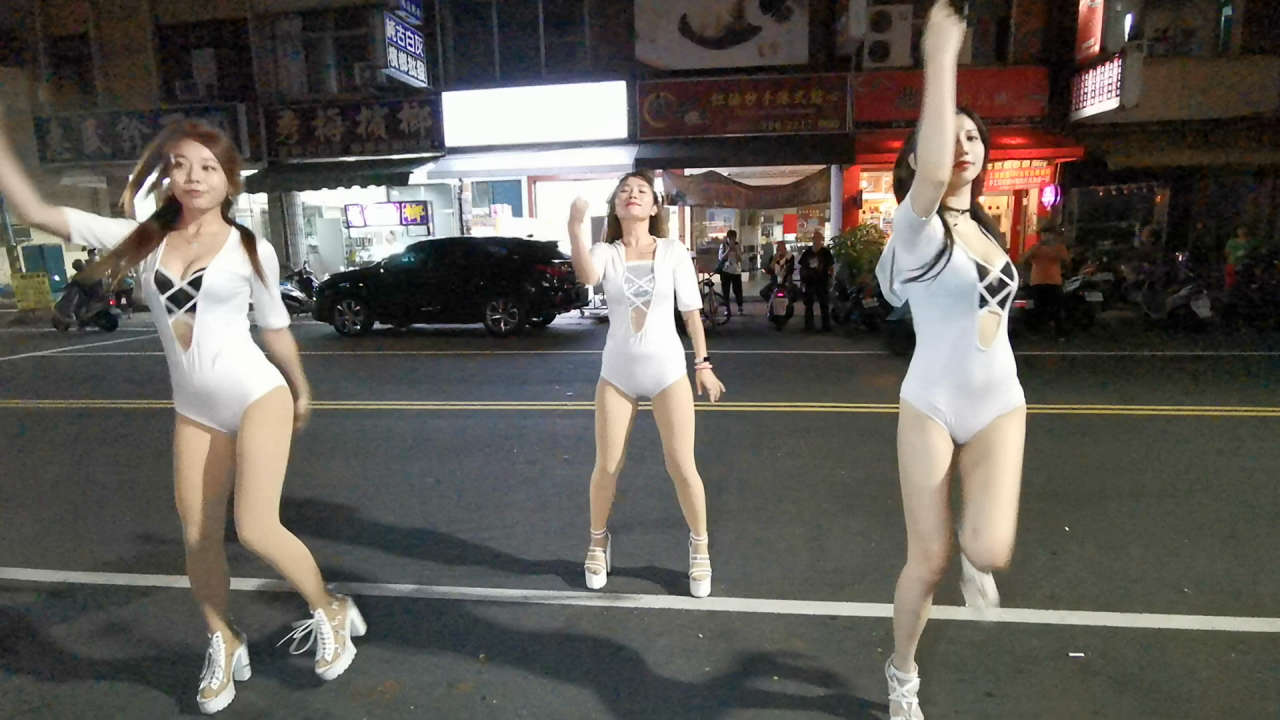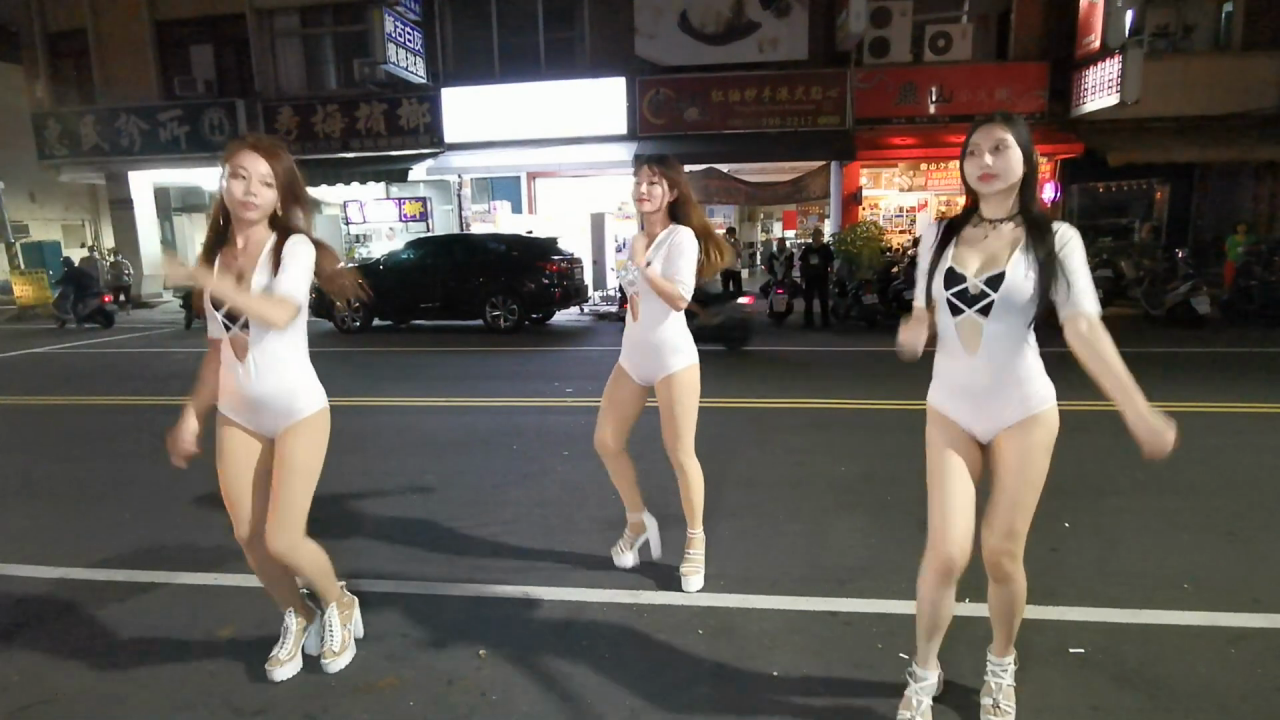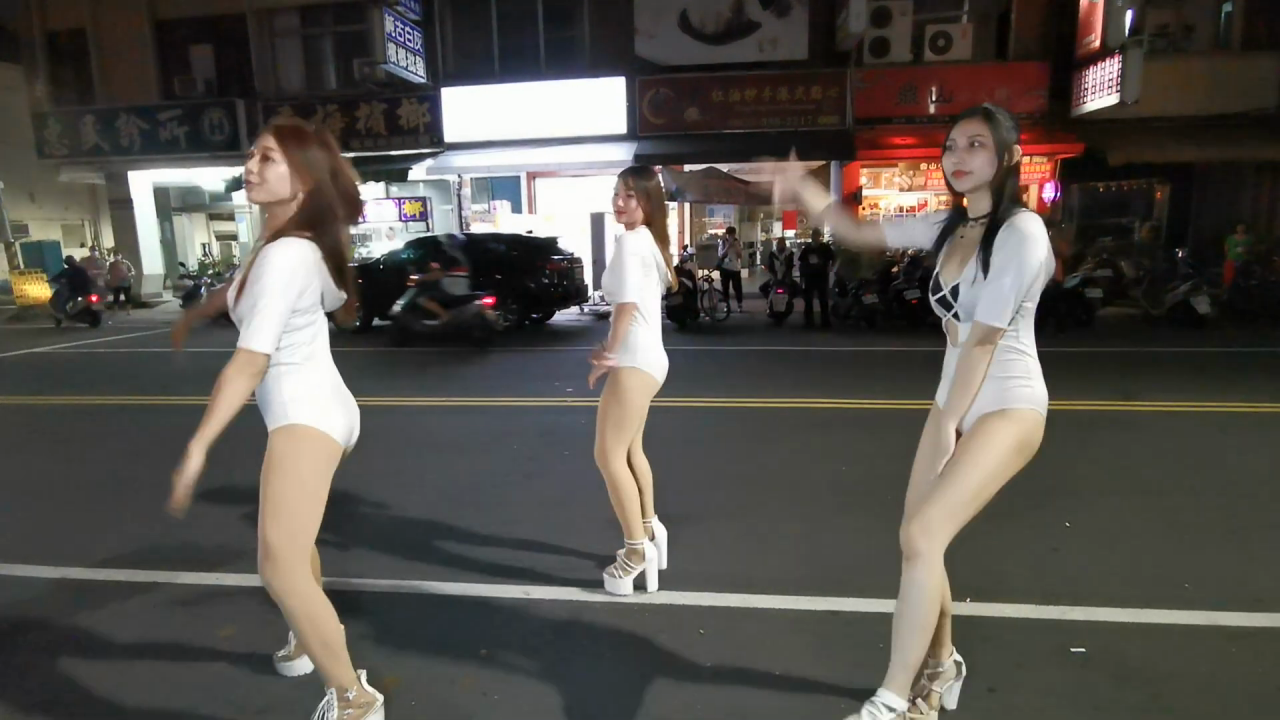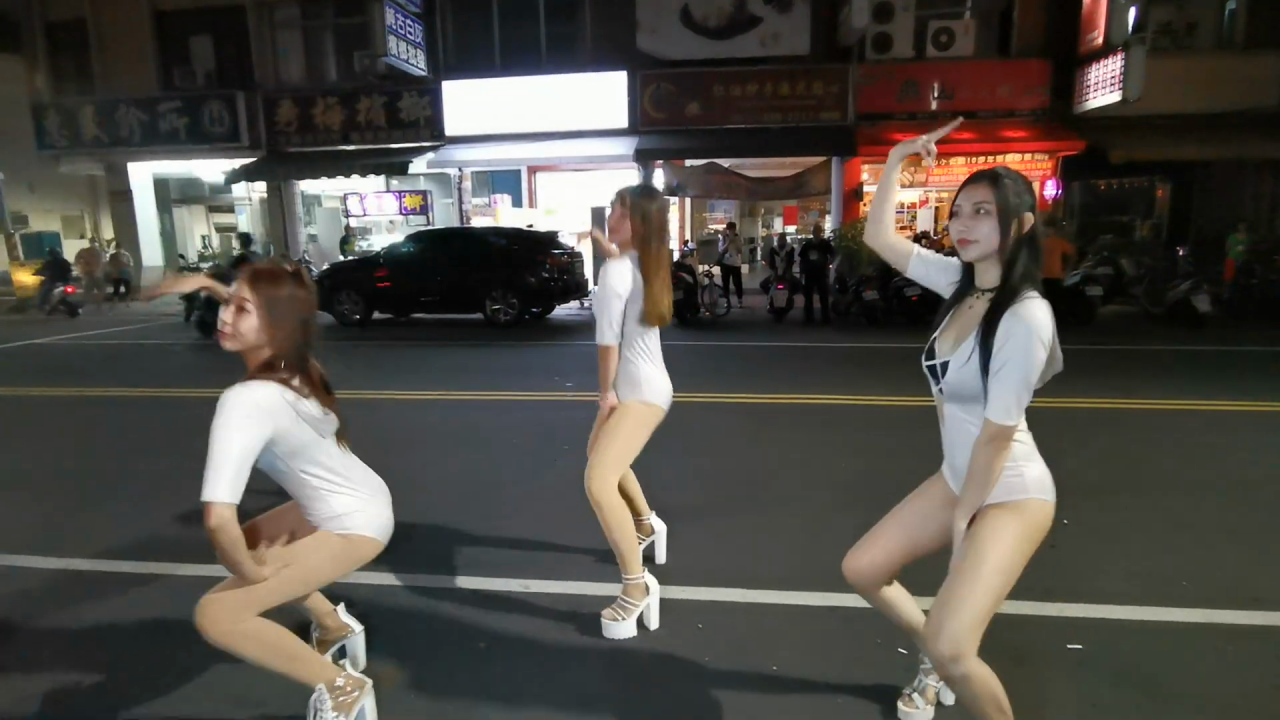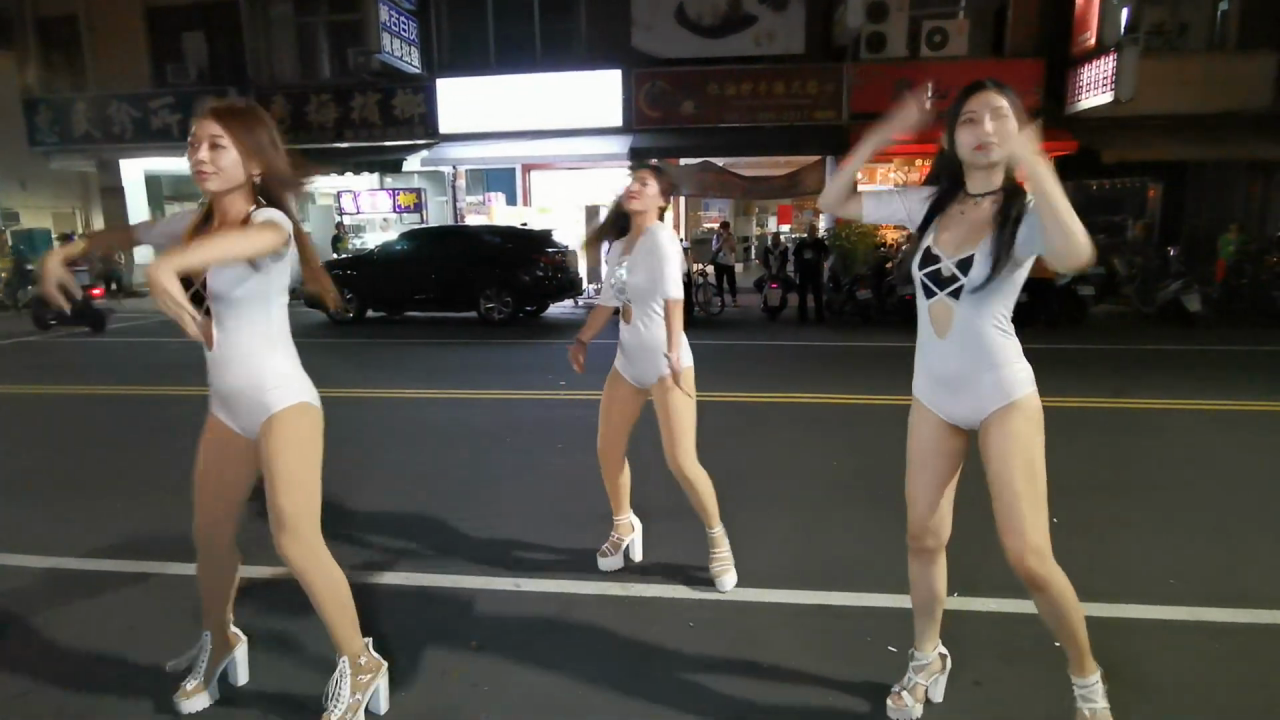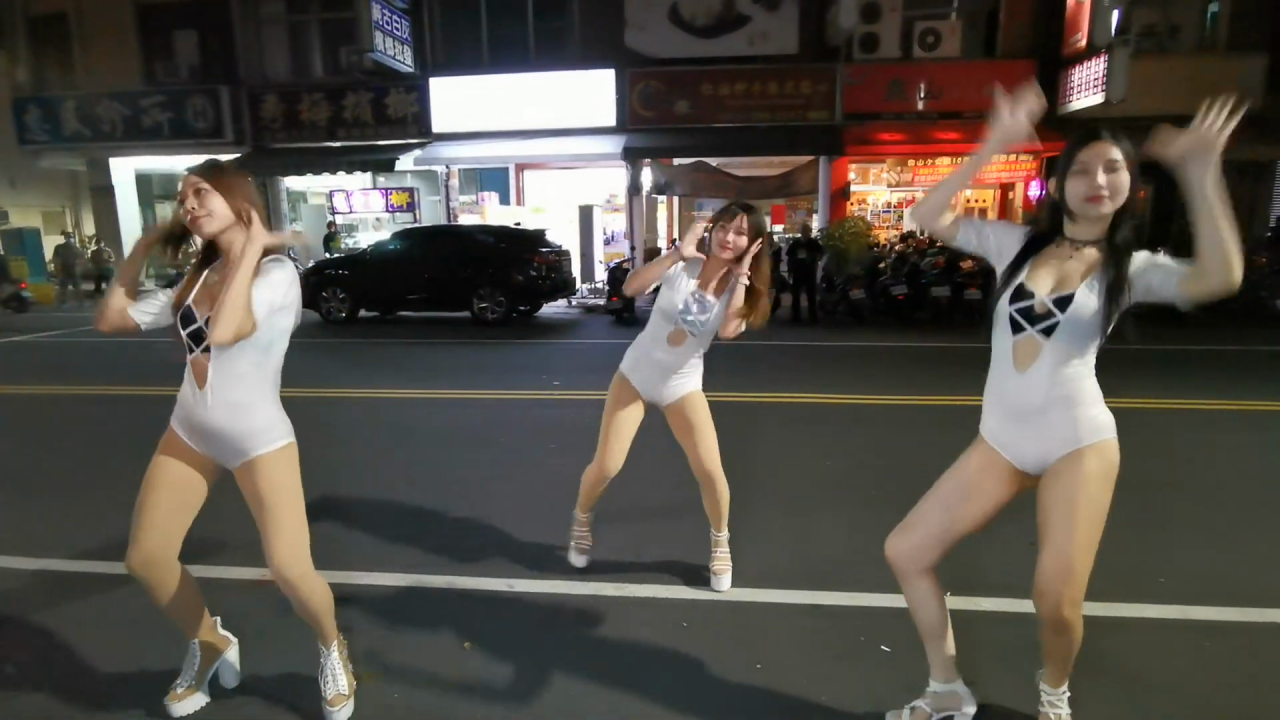
dt=0.7s
person 1, frame 1
left shoulder: (986, 230)
right shoulder: (920, 224)
right elbow: (931, 169)
left hip: (999, 408)
right hip: (930, 410)
left knee: (991, 553)
right knee: (930, 559)
left ankle: (974, 564)
person 1, frame 2
left shoulder: (1055, 240)
right shoulder: (941, 234)
left elbow: (1086, 331)
right elbow: (920, 323)
left wrist: (1137, 410)
right wrist: (912, 332)
left hip: (1024, 412)
right hip: (950, 412)
left knee: (1002, 555)
right knee: (945, 550)
left ankle: (1000, 667)
person 1, frame 3
left shoulder: (1021, 231)
right shoulder: (950, 226)
left elbow: (985, 337)
right elbow: (860, 231)
left wrist: (949, 427)
right wrist: (808, 194)
left hip: (1009, 408)
right hip: (955, 404)
left knee: (923, 537)
right knee: (916, 541)
right ankle: (940, 662)
person 1, frame 4
left shoulder: (1024, 315)
right shoulder: (961, 280)
left elbow: (999, 431)
right elbow: (881, 241)
left wrist: (965, 515)
right wrist: (895, 160)
left hip: (1012, 497)
right hip: (958, 482)
left knee: (951, 646)
right knee: (861, 569)
right ankle: (935, 664)
person 1, frame 5
left shoulder: (1031, 209)
right shoulder: (929, 204)
left elbow: (1074, 257)
right elbow: (836, 200)
left wrist: (1034, 163)
right wrist: (878, 137)
left hip: (1003, 399)
right hip: (933, 397)
left knee: (1028, 560)
right knee: (925, 538)
right ankle: (928, 661)
person 1, frame 6
left shoulder: (1133, 270)
right shoulder: (1017, 243)
left elbow: (1221, 278)
right elbow: (929, 217)
left wrist: (1200, 171)
right wrist: (993, 144)
left hip: (1080, 444)
right hip: (1000, 442)
left knee: (1058, 605)
right knee: (904, 553)
person 2, frame 1
left shoulder: (251, 251)
right shoulder: (140, 240)
left elbow: (277, 333)
left wrist: (301, 390)
left hip: (258, 398)
right hip: (195, 415)
left knee: (256, 530)
right knee: (198, 543)
left ankle: (329, 611)
right ankle: (225, 648)
person 2, frame 2
left shoulder: (292, 250)
right shoulder: (214, 257)
left elbow: (275, 314)
right elbow: (218, 347)
left wrist: (196, 280)
right wrist: (191, 414)
left hip: (299, 411)
right hip: (237, 415)
left knee: (282, 539)
right knee: (249, 537)
left ankle: (338, 603)
right ankle: (300, 620)
person 2, frame 3
left shoulder: (284, 255)
right shoulder: (296, 240)
left elbow: (251, 359)
left wrist: (196, 449)
right wrist: (209, 304)
left hip: (306, 419)
right hip: (315, 411)
left knee: (283, 572)
right knee: (286, 543)
right ankle: (316, 635)
person 2, frame 4
left shoulder: (246, 401)
right shoulder: (289, 367)
left elbow: (219, 515)
right elbow: (277, 310)
left wrist: (247, 568)
right wrist: (208, 284)
left hip: (355, 525)
right hip: (353, 504)
left knee: (216, 615)
right knee: (239, 552)
right ankle: (337, 628)
person 2, frame 5
left shoulder: (269, 220)
right shoulder: (194, 223)
left elbow: (267, 240)
right elbow: (124, 236)
left wrist: (171, 264)
right wrist: (61, 256)
left hip: (285, 402)
right hip: (227, 408)
left knee: (297, 544)
right knee: (212, 537)
left ankle: (361, 666)
right ankle: (220, 645)
person 2, frame 6
left shoulder: (277, 272)
right shoulder: (196, 280)
left elbow: (225, 333)
right elbow: (112, 319)
left wrist: (248, 250)
right wrist: (138, 252)
left hip: (263, 442)
right hip: (189, 437)
left knee: (291, 568)
right knee: (146, 558)
left ankle: (333, 650)
right ankle: (209, 645)
person 3, frame 1
left shoulder: (673, 251)
right shoulder: (605, 253)
left elbow: (691, 310)
right elbow: (586, 278)
left wrist: (703, 363)
right wrist: (576, 230)
left hip: (667, 369)
right hip: (617, 370)
left knee: (682, 466)
right knee: (607, 466)
left ankle: (699, 546)
right ankle: (598, 541)
person 3, frame 2
left shoulder: (682, 237)
right shoulder: (636, 238)
left elbow: (680, 298)
left wrist: (644, 266)
left hip: (673, 359)
right hip: (632, 355)
left knee: (681, 456)
right knee: (605, 441)
left ankle: (695, 542)
right ankle: (638, 520)
person 3, frame 3
left shoulder: (631, 241)
right shoulder: (650, 242)
left elbow: (629, 303)
left wrist: (605, 354)
right wrist: (613, 351)
left hip: (633, 362)
right hip: (648, 359)
left knee: (607, 456)
right knee: (628, 451)
left ankle: (637, 549)
right ankle: (648, 530)
person 3, frame 4
left shoulder: (615, 272)
right shoulder: (642, 262)
left elbow: (608, 341)
left wrist: (606, 394)
right wrist: (604, 269)
left hip: (642, 392)
right hip: (635, 385)
left knee: (598, 484)
right knee: (599, 452)
left ankle: (637, 587)
right ankle: (646, 525)
person 3, frame 5
left shoulder: (662, 238)
right shoulder: (617, 246)
left elbow: (673, 298)
left wrist: (672, 356)
right wrist: (581, 341)
left hip: (671, 365)
right hip: (627, 365)
left knee: (681, 462)
right knee: (608, 451)
left ankle: (718, 540)
right ankle: (624, 526)
person 3, frame 6
left shoulder: (736, 288)
right shoulder: (682, 264)
left elbow: (728, 331)
right elbow: (631, 288)
left wrist: (741, 278)
right wrist: (677, 253)
left hip: (682, 386)
right hip: (635, 375)
left knee: (710, 470)
right knee: (607, 464)
left ankle: (720, 544)
right ankle: (581, 520)
